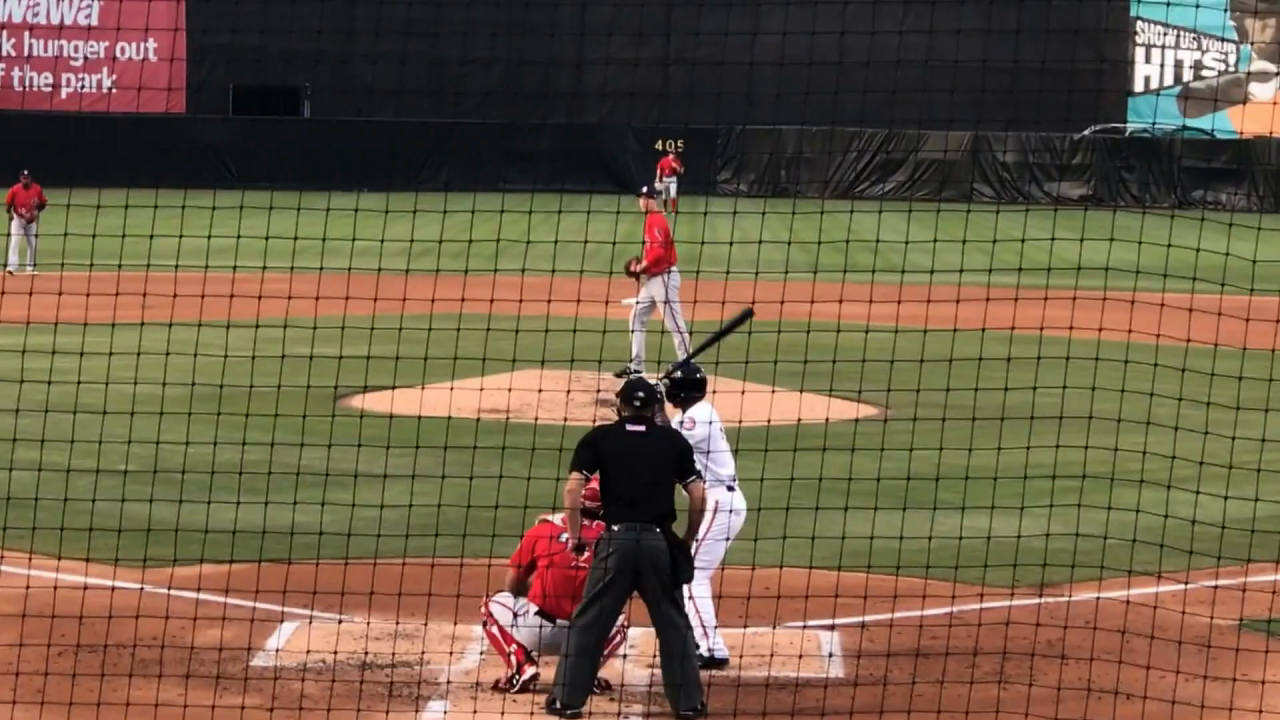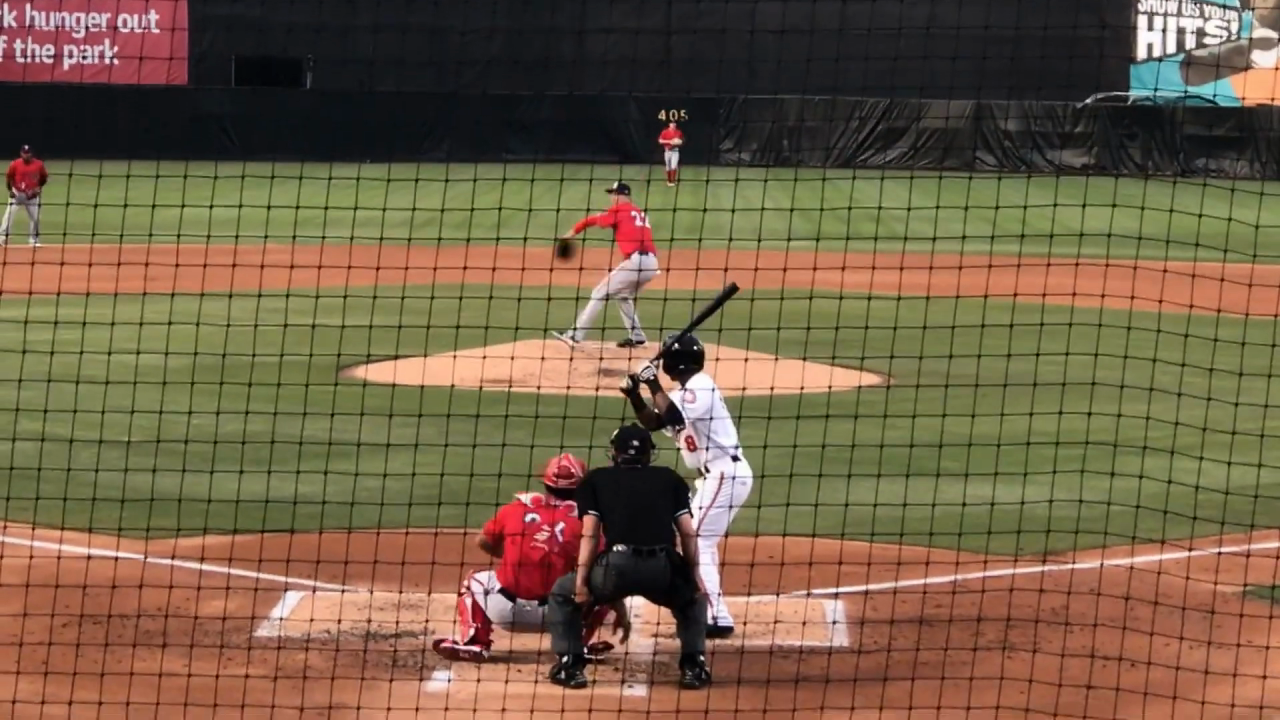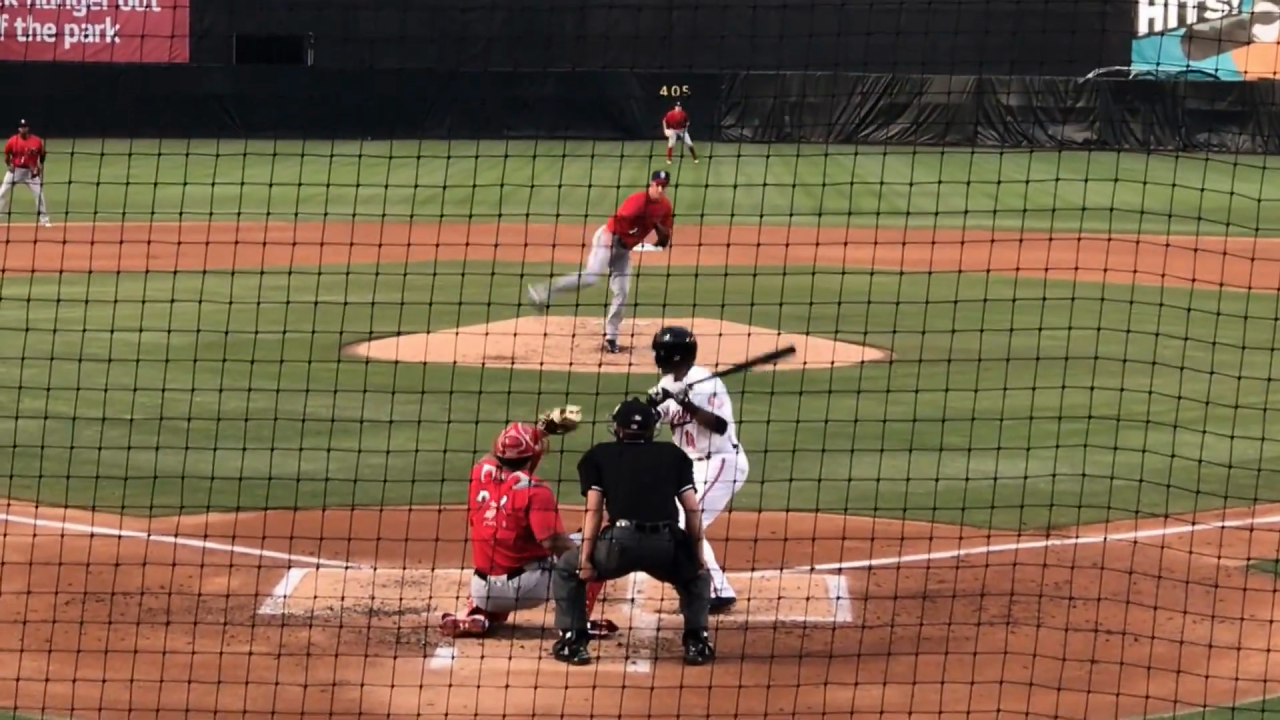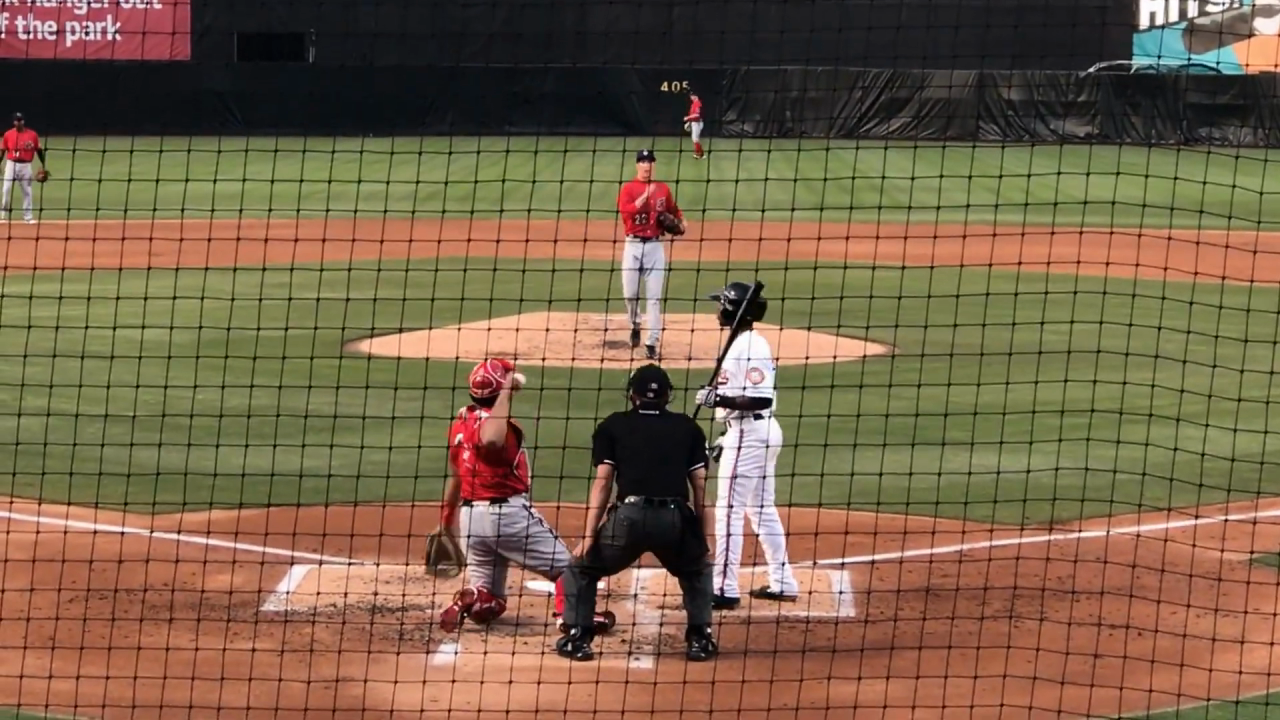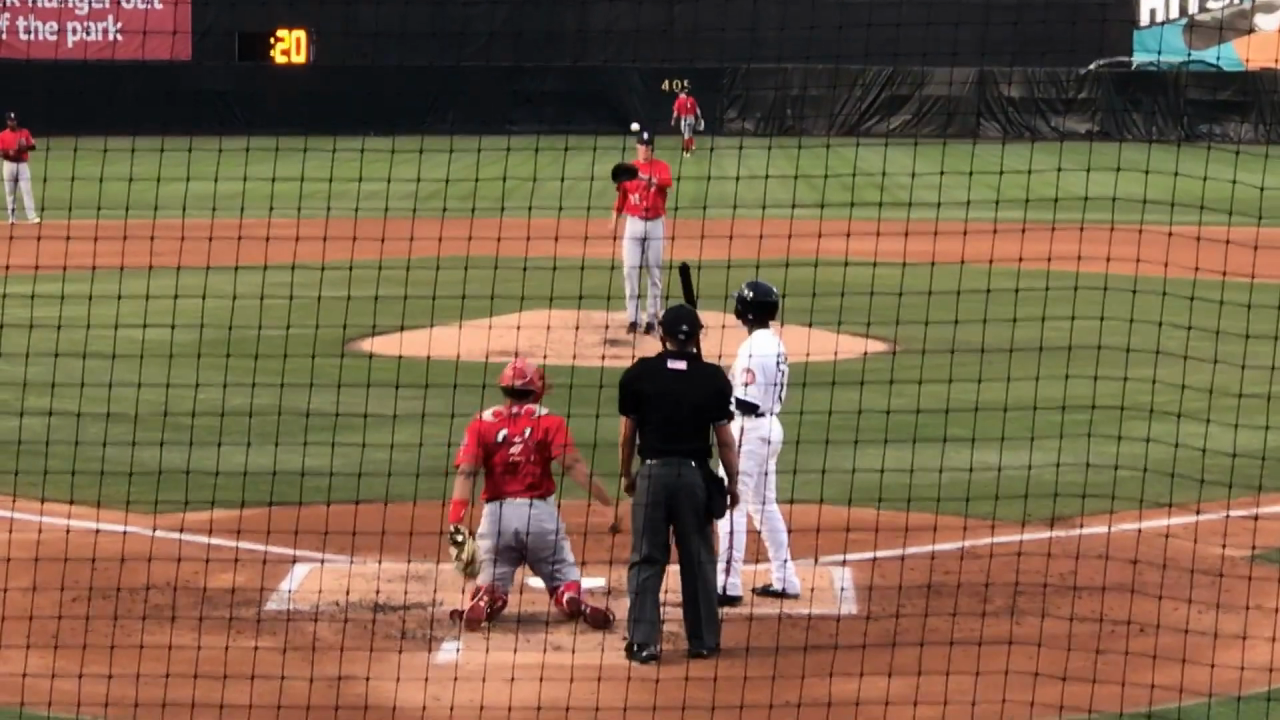
dt=1s
person 1, frame 1
left shoulder: (701, 414)
right shoulder: (691, 415)
left hip: (720, 503)
right hip: (716, 502)
left knee: (691, 574)
right knee: (691, 572)
left ankle: (714, 650)
right ankle: (700, 640)
person 1, frame 2
left shoulder: (700, 386)
right shoulder: (686, 390)
left elbow: (672, 416)
right elbow: (654, 422)
left wrist: (653, 385)
right wrist: (634, 395)
left hip: (725, 474)
right hip: (716, 475)
left knee: (697, 543)
right knee: (700, 540)
left ankle: (718, 618)
right ankle: (708, 606)
person 1, frame 3
left shoulder: (706, 383)
right shoulder: (668, 385)
left elbow: (720, 426)
left wrist: (686, 403)
right wrist: (654, 400)
left hip: (724, 464)
right hip: (702, 465)
left ankle: (719, 592)
person 1, frame 4
left shoulder: (748, 348)
right shoulder: (747, 344)
left elbow: (763, 399)
left wrist: (720, 400)
right wrist: (725, 437)
left hip: (749, 434)
right hip: (761, 432)
left knee: (729, 510)
right knee: (761, 509)
left ankle: (725, 589)
right ankle: (783, 582)
person 1, frame 5
left shoulder: (754, 348)
right shoulder: (775, 344)
left elbow: (747, 403)
left hip: (748, 431)
right hip: (768, 428)
left knee: (731, 508)
right knee: (764, 506)
left ankle: (728, 587)
right ankle: (785, 580)
person 2, frame 1
left shoulder: (600, 437)
right shoulder: (673, 440)
left elbow: (573, 487)
right elbow: (698, 495)
left wrist: (575, 535)
right wrist: (686, 540)
left hip: (617, 539)
right hip: (659, 541)
left knee: (589, 620)
right knee: (673, 622)
person 2, frame 2
left shoulder: (596, 479)
right shoulder: (670, 478)
left elbow: (590, 534)
right elbow: (688, 533)
left wrist: (581, 583)
right wrist: (693, 579)
left hip: (618, 566)
right hip: (662, 569)
left knee: (563, 592)
right knee: (693, 598)
left ankle: (570, 665)
right ankle: (694, 665)
person 2, frame 3
left shoulder: (599, 455)
right shoulder: (673, 454)
left elbow: (594, 510)
right elbow: (692, 510)
left wrist: (585, 559)
right wrist: (696, 556)
left hip: (621, 542)
right hip: (666, 545)
left knee: (567, 568)
right knee: (696, 575)
left ankle: (573, 641)
right ankle: (697, 642)
person 2, frame 4
left shoulder: (613, 425)
right shoulder: (688, 427)
left elbow: (603, 482)
right elbow: (700, 488)
left wrist: (589, 535)
right wrist: (701, 538)
left hip: (630, 517)
right hip: (674, 519)
left knee: (581, 566)
right knee: (698, 569)
left ankle: (578, 637)
right ankle: (700, 638)
person 2, frame 5
left shoulder: (639, 373)
right shoulder: (713, 377)
left elbow: (627, 435)
right elbow: (725, 439)
left wrist: (627, 474)
right wrist: (732, 482)
left hip: (653, 474)
right hip: (694, 475)
left knee: (646, 562)
right knee: (698, 560)
left ankle: (644, 641)
right ankle: (703, 639)
person 3, frame 1
left shoulder: (543, 528)
left elbow: (512, 586)
left hip: (537, 631)
left knee: (492, 606)
right knee: (618, 622)
left ankle: (522, 666)
person 3, frame 2
left shoulder: (516, 508)
right shoulder: (582, 524)
left elbow: (484, 542)
right wrist: (621, 613)
left hip: (503, 609)
left knee: (474, 581)
left ankle: (473, 644)
person 3, frame 3
left shoulder: (480, 474)
right shoulder: (534, 490)
left elbow: (497, 456)
right elbow: (552, 542)
left wrist: (542, 429)
left hip: (483, 590)
right hip: (526, 586)
left ankle: (475, 617)
person 3, frame 4
left shoulder: (464, 419)
right shoulder: (489, 421)
left elbow: (455, 476)
right elbow: (491, 440)
left wrist: (447, 519)
right wrist: (507, 393)
left hip: (470, 517)
right hip: (509, 513)
left knee: (487, 605)
right knee: (567, 566)
left ankle: (468, 601)
person 3, frame 5
left shoulder: (482, 423)
right shoulder: (549, 422)
left elbow: (466, 472)
right elbow: (575, 466)
left wrist: (456, 520)
right wrist: (609, 505)
left hip: (497, 514)
right hip: (540, 513)
left knee: (491, 590)
right knee: (566, 584)
left ankle: (485, 601)
right ankle: (573, 600)
person 4, frame 1
left shoulder: (656, 221)
right shoulder: (650, 219)
left elbow: (660, 252)
left wrist: (643, 266)
right wrist: (642, 266)
left hip: (664, 278)
right hip: (652, 278)
left knee: (675, 324)
right knee: (637, 318)
right ankle: (636, 365)
person 4, frame 2
left shoulder: (618, 210)
right shoulder: (640, 213)
left elbow: (591, 221)
left wrist: (571, 233)
left hip: (636, 261)
right hip: (651, 263)
left knee: (600, 294)
right knee: (623, 296)
left ankle: (574, 335)
right ankle: (637, 336)
person 4, frame 3
left shoulder: (666, 206)
right shoulder: (637, 201)
left elbow: (666, 227)
right elbow: (617, 219)
left wrist: (664, 236)
right wrist: (607, 236)
left hip: (624, 248)
right hip: (610, 237)
left knee: (620, 295)
right knee: (590, 277)
left ankle: (611, 337)
right ankle: (544, 294)
person 4, frame 4
left shoulder: (663, 188)
right shoulder: (628, 188)
left elbow: (673, 209)
right elbow: (626, 212)
left wrist: (681, 220)
right wrist: (645, 195)
left hip: (655, 246)
right hip: (633, 245)
left knee: (654, 295)
right knee: (630, 293)
left ankle: (652, 342)
right ankle: (635, 326)
person 4, frame 5
left shoulder: (661, 167)
left elbow: (668, 182)
right elbow: (622, 196)
left wrist: (647, 179)
right wrist: (614, 220)
left hip: (654, 225)
right hip: (633, 223)
left knee: (654, 273)
right knee: (630, 271)
left ankle: (652, 319)
right ankle: (633, 318)
